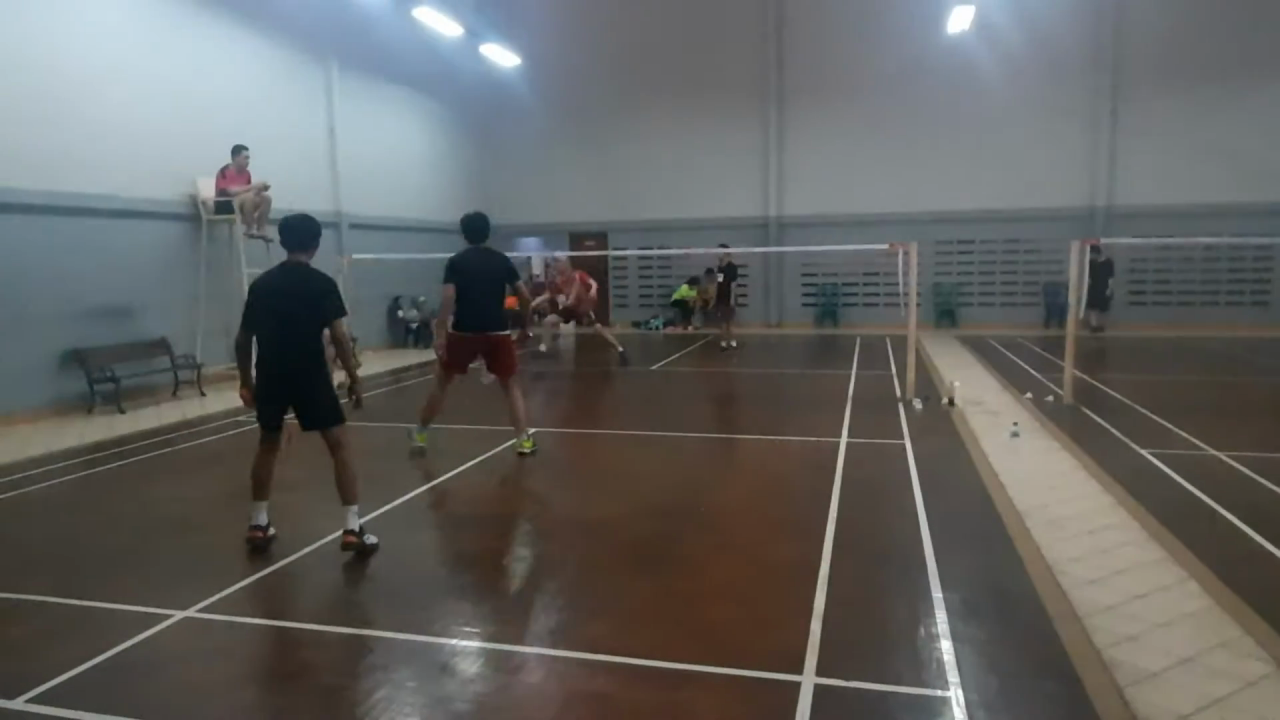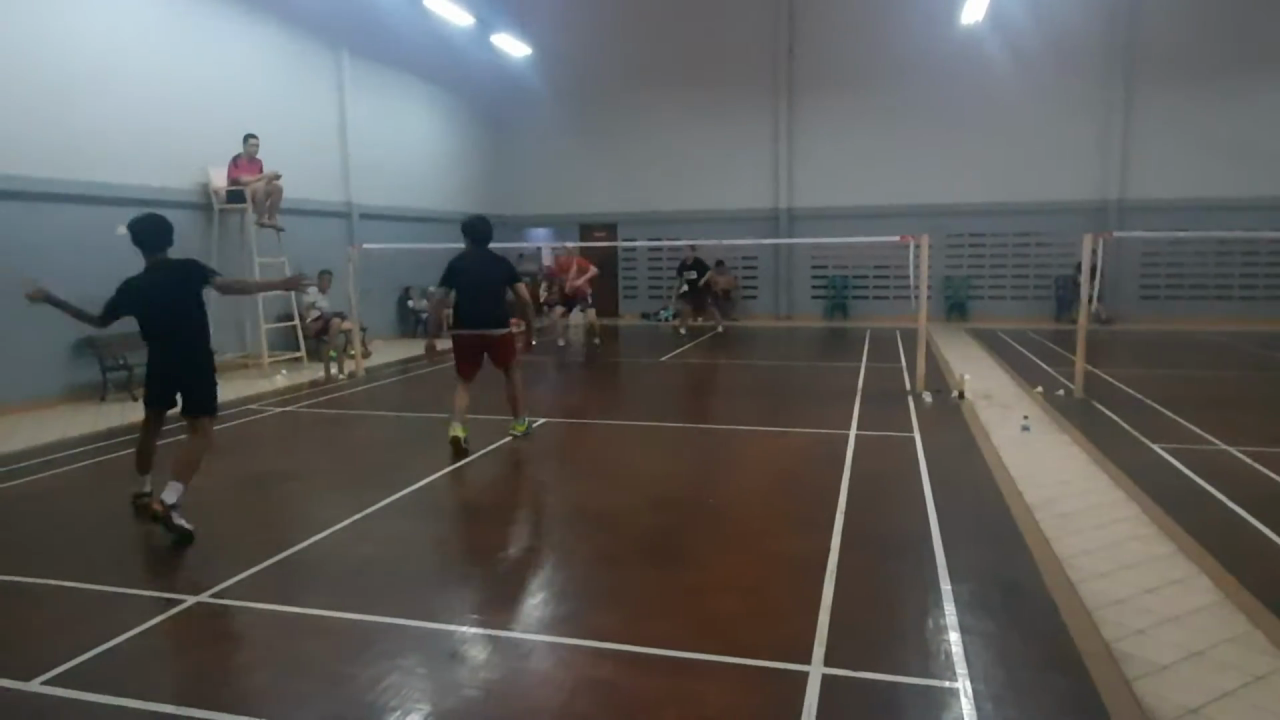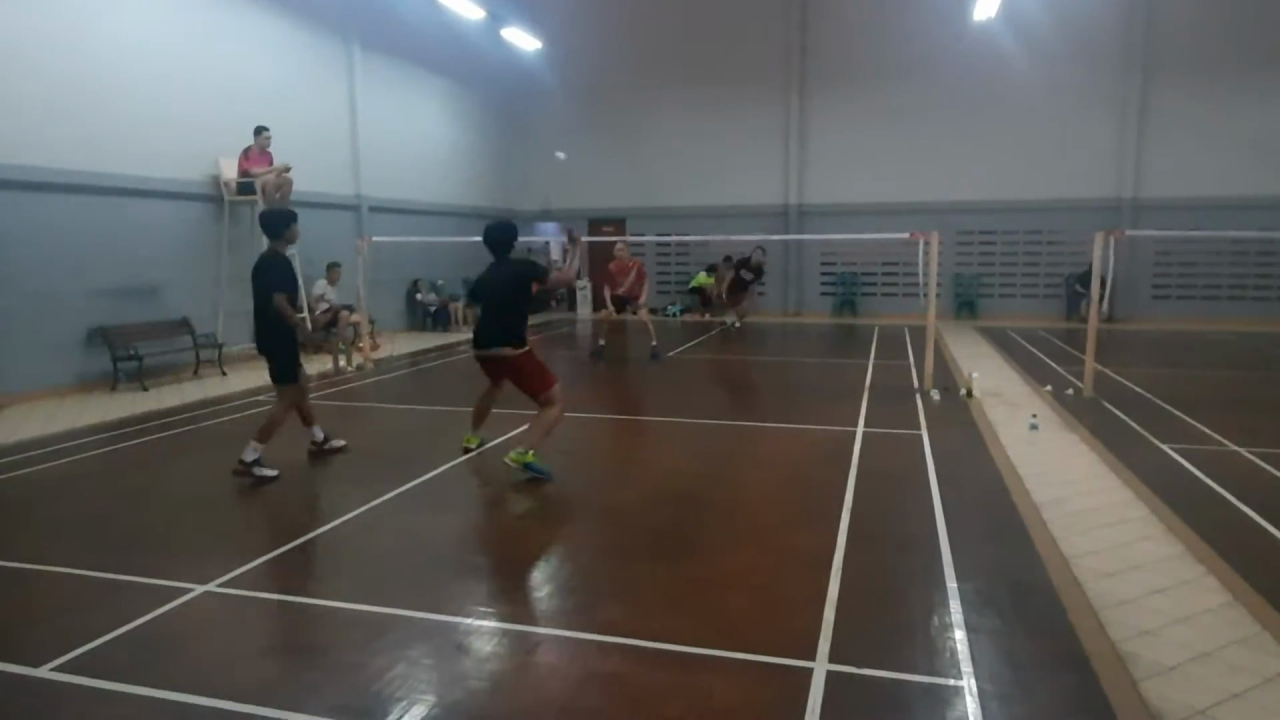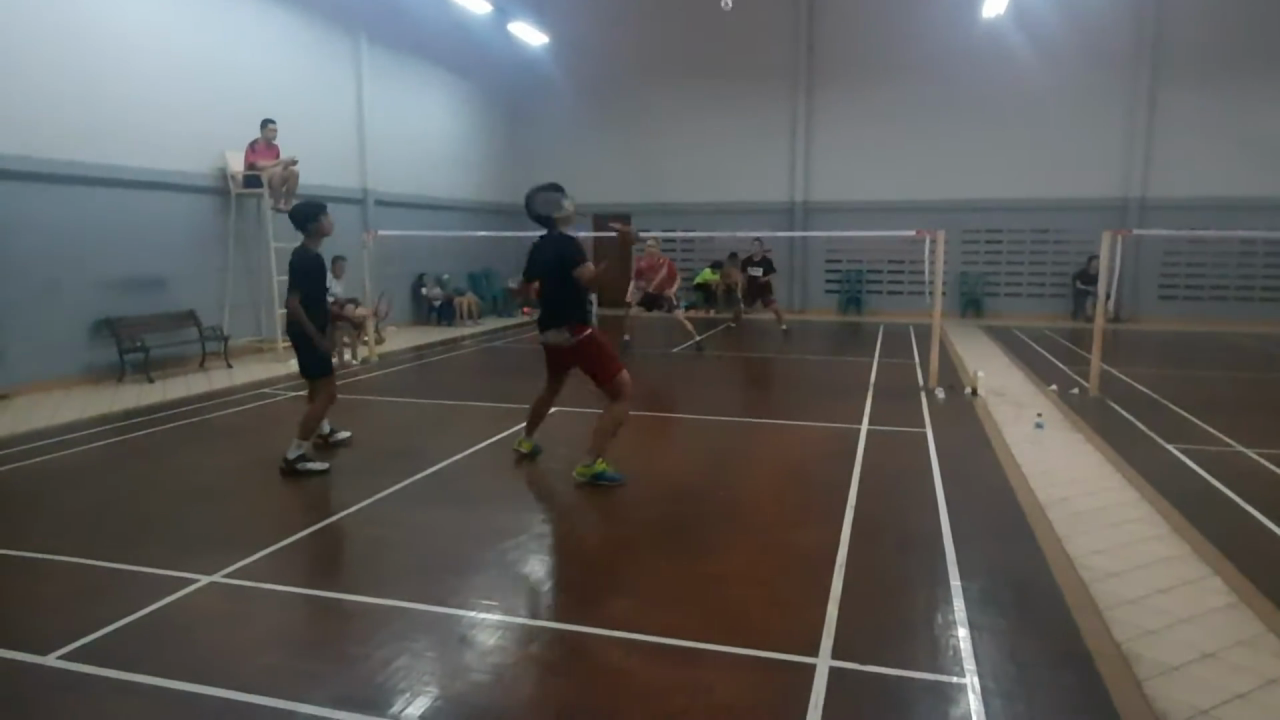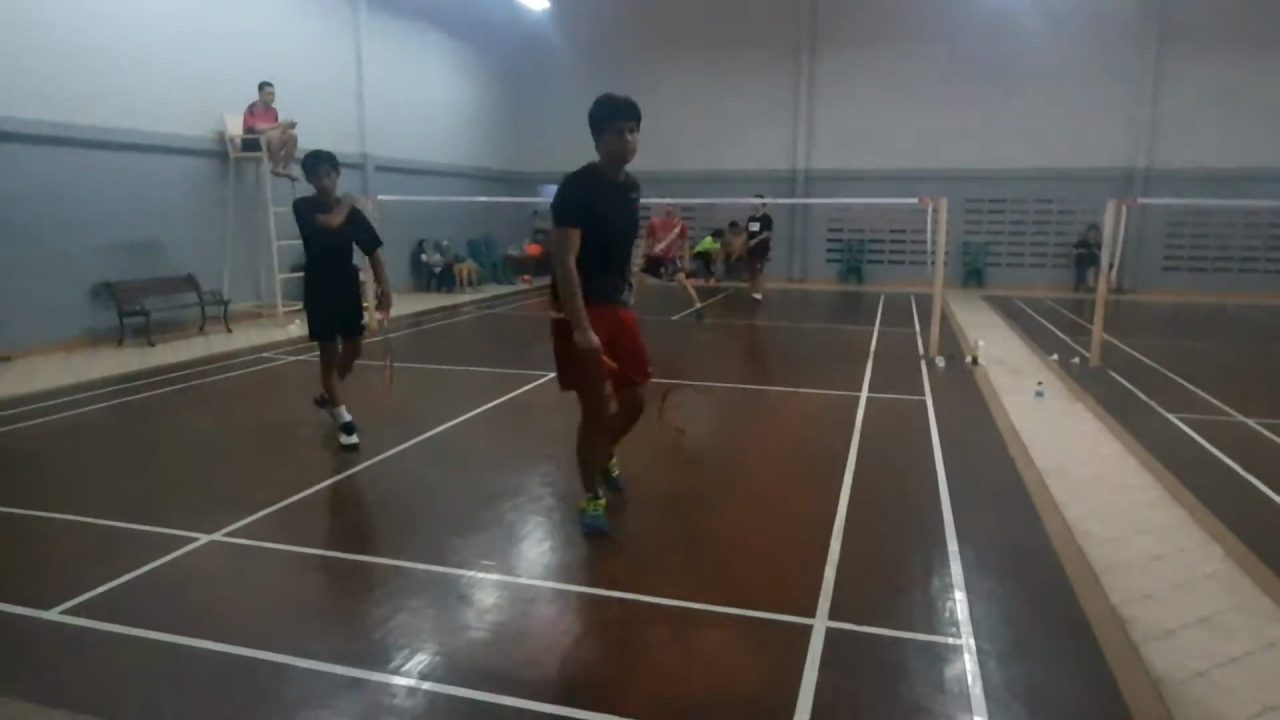
dt=1s
person 1, frame 1
left shoulder: (262, 284)
right shoulder: (322, 283)
left elbow: (243, 339)
right elbow: (339, 335)
left wrist: (245, 380)
right wrist: (354, 377)
left hip: (270, 377)
right hip: (311, 376)
left knee: (268, 448)
right knee: (340, 447)
left ankle: (259, 525)
right ankle: (352, 529)
person 1, frame 2
left shoulder: (133, 286)
right shoulder: (189, 269)
left elbow: (100, 321)
right elbow: (226, 285)
left wrist: (52, 300)
right wrist: (285, 283)
left hip: (161, 365)
right hip: (196, 365)
left knee: (152, 424)
right knee: (201, 434)
left ankle: (146, 492)
right ankle: (164, 502)
person 1, frame 3
left shoulder: (265, 262)
right shoulder: (279, 263)
right elbow: (280, 304)
left hip: (271, 337)
right hip: (278, 339)
left knee: (299, 387)
right knee: (286, 399)
left ankle: (318, 439)
right ankle: (249, 459)
person 1, frame 4
left shoulder: (314, 256)
right shoulder: (303, 259)
right elbow: (292, 303)
right wrist: (319, 337)
left hip: (314, 333)
right hip: (309, 335)
left knee: (318, 388)
right knee: (327, 393)
left ankle: (324, 431)
right ankle: (294, 457)
person 1, frame 5
left shoulder: (351, 212)
right shoulder: (302, 207)
left elbow: (373, 251)
right elbow: (331, 222)
left wrist: (383, 285)
right wrist: (344, 204)
left hip: (348, 290)
right hip: (319, 293)
left knee: (353, 350)
right knee: (329, 356)
left ankle: (328, 396)
right ankle: (344, 421)
person 2, frame 1
left shoulder: (456, 262)
right shoulder: (502, 260)
left elbow: (447, 300)
right elbow: (525, 297)
left wrist: (440, 336)
left hip: (462, 333)
right hip: (497, 332)
left knee: (442, 381)
right knee: (511, 386)
left ankle: (421, 433)
right ankle: (524, 440)
person 2, frame 2
left shoulder: (456, 263)
right shoulder: (503, 263)
left elbow: (439, 301)
right elbow: (526, 300)
left wrist: (432, 336)
right wrist: (530, 332)
left hip: (464, 330)
right hip: (498, 329)
left knee: (464, 381)
right knee: (512, 372)
left ankle: (457, 428)
right ankle: (519, 423)
person 2, frame 3
left shoulder: (483, 279)
right shoulder: (522, 268)
left elbow: (471, 302)
right elbow: (567, 279)
right wrist: (575, 250)
left hip: (482, 348)
right hip: (511, 349)
left knee: (495, 384)
right knee: (553, 404)
left ankle: (473, 437)
right ankle: (522, 455)
person 2, frame 4
left shoulder: (538, 248)
right shoulder: (566, 243)
left elbow: (527, 285)
right elbow: (590, 280)
left hip: (550, 333)
right hip: (574, 333)
left knee: (553, 386)
right knee: (622, 392)
left ankle: (526, 441)
right ankle: (590, 465)
person 2, frame 5
left shoulder: (632, 189)
right shoulder: (576, 187)
right elbow: (564, 261)
right wrist: (582, 326)
left hip: (619, 307)
right hip: (577, 313)
left knee: (635, 403)
right knee: (596, 407)
left ankle: (601, 459)
right ankle: (592, 497)
